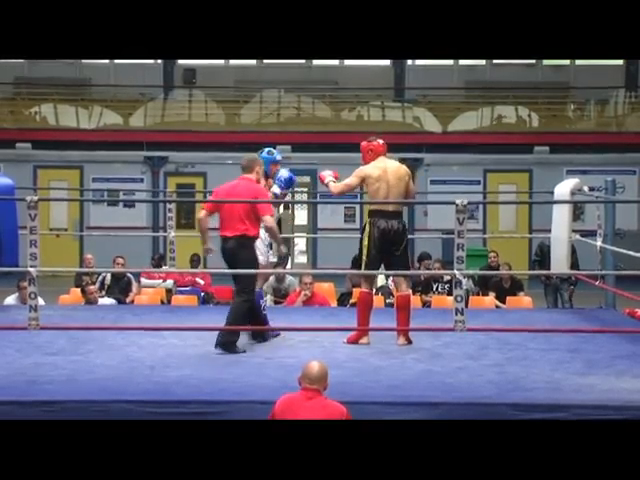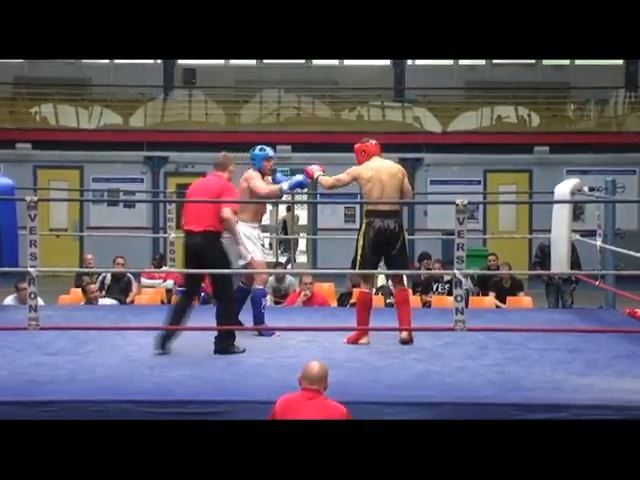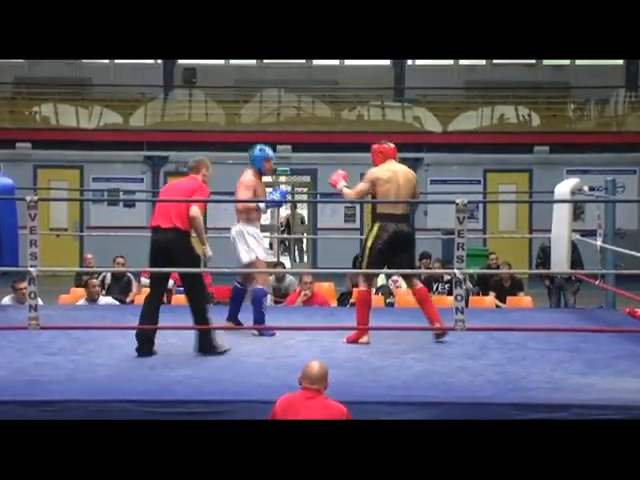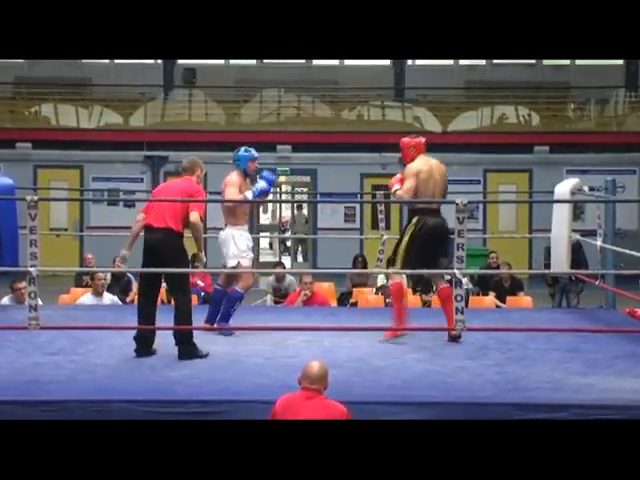
dt=0.3s
person 1, frame 1
left shoulder: (366, 171)
right shoulder: (403, 170)
left elbow: (338, 190)
right elbow: (411, 197)
left wrist: (327, 179)
left hip: (376, 224)
right hip: (398, 224)
left knee: (367, 280)
right knee: (401, 280)
left ankle: (362, 333)
right ankle: (403, 334)
person 1, frame 2
left shoulder: (359, 171)
right shoulder: (398, 169)
left elbow: (328, 183)
right elbow: (408, 197)
left wrist: (315, 173)
left hip: (373, 224)
right hip: (395, 224)
left knee: (366, 280)
right knee: (398, 279)
left ankle: (362, 333)
right ankle: (405, 330)
person 1, frame 3
left shoulder: (375, 173)
right shoulder: (410, 174)
left elbow: (353, 196)
right elbow: (413, 201)
left wrist: (339, 184)
left hip: (383, 226)
right hip: (405, 227)
left knee: (365, 279)
right knee: (412, 279)
left ankle: (361, 332)
right ankle: (437, 324)
person 1, frame 4
left shoulder: (413, 168)
right shoulder: (440, 166)
left elbow: (405, 197)
left wrist: (396, 186)
left hip: (420, 220)
right hip: (438, 221)
left knee: (397, 272)
right knee: (438, 277)
left ankle: (398, 325)
right ankle: (453, 327)
person 2, frame 1
left shoulder: (222, 189)
right shoulder: (258, 191)
left elbow: (202, 217)
right elbow: (269, 223)
left wrist: (205, 243)
right wrist: (280, 246)
left hip: (226, 244)
right hip: (244, 244)
left knee: (245, 288)
right knee: (245, 293)
left ankle: (259, 331)
right ankle: (227, 340)
person 2, frame 2
left shoulder: (194, 186)
right shoulder: (226, 186)
left elbow: (183, 218)
right elbow: (226, 216)
right wrist: (239, 242)
left hip: (190, 240)
right hip: (210, 240)
left knee: (189, 292)
right knee: (225, 291)
left ankle: (165, 338)
right ankle: (225, 343)
person 2, frame 3
left shoulder: (168, 186)
right shoulder: (200, 187)
left elbow: (153, 219)
right elbow: (194, 214)
right wrist: (205, 244)
left hip: (157, 237)
right hip: (178, 238)
left knee: (155, 292)
right knee: (197, 291)
left ankle: (144, 343)
right ankle: (206, 342)
person 2, frame 4
left shoulder: (162, 186)
right shoulder: (196, 189)
left elbow: (140, 219)
right elbow: (194, 219)
left wrist: (127, 248)
right wrist: (201, 251)
left hip: (150, 238)
right hip: (170, 239)
left knee: (147, 293)
right knee: (182, 294)
left ankle: (143, 345)
right ankle: (186, 347)
person 3, frame 1
left shoulder: (269, 181)
left elbow: (279, 199)
left wrist: (285, 186)
right wrist: (278, 186)
left hip: (260, 233)
left knee: (262, 276)
right knee: (259, 279)
right ankle: (263, 326)
person 3, frame 2
left shoulder: (264, 178)
right shoulder: (251, 176)
left elbow: (274, 195)
right elbow: (264, 192)
left wrist: (281, 184)
right wrist: (290, 184)
left hip: (253, 230)
right hip: (246, 230)
left knee: (249, 277)
right knee: (261, 277)
left ankle: (233, 317)
right ankle: (259, 325)
person 3, frame 3
left shoulder: (257, 178)
right shoulder: (248, 178)
left elbow: (259, 200)
right elbow: (241, 205)
left wrist: (276, 196)
right wrist: (266, 202)
left hip: (250, 230)
right hip: (247, 230)
left knee: (246, 277)
right knee: (262, 278)
left ankle: (232, 318)
right ankle: (260, 324)
person 3, frame 4
left shoulder: (244, 180)
right shoulder: (233, 179)
left elbow: (257, 198)
right elbow: (229, 201)
left wrist: (264, 187)
right wrist: (253, 193)
left hip: (239, 232)
right hip: (235, 233)
left knee: (226, 279)
right knee: (246, 281)
left ankle: (210, 321)
right ankle: (223, 321)
